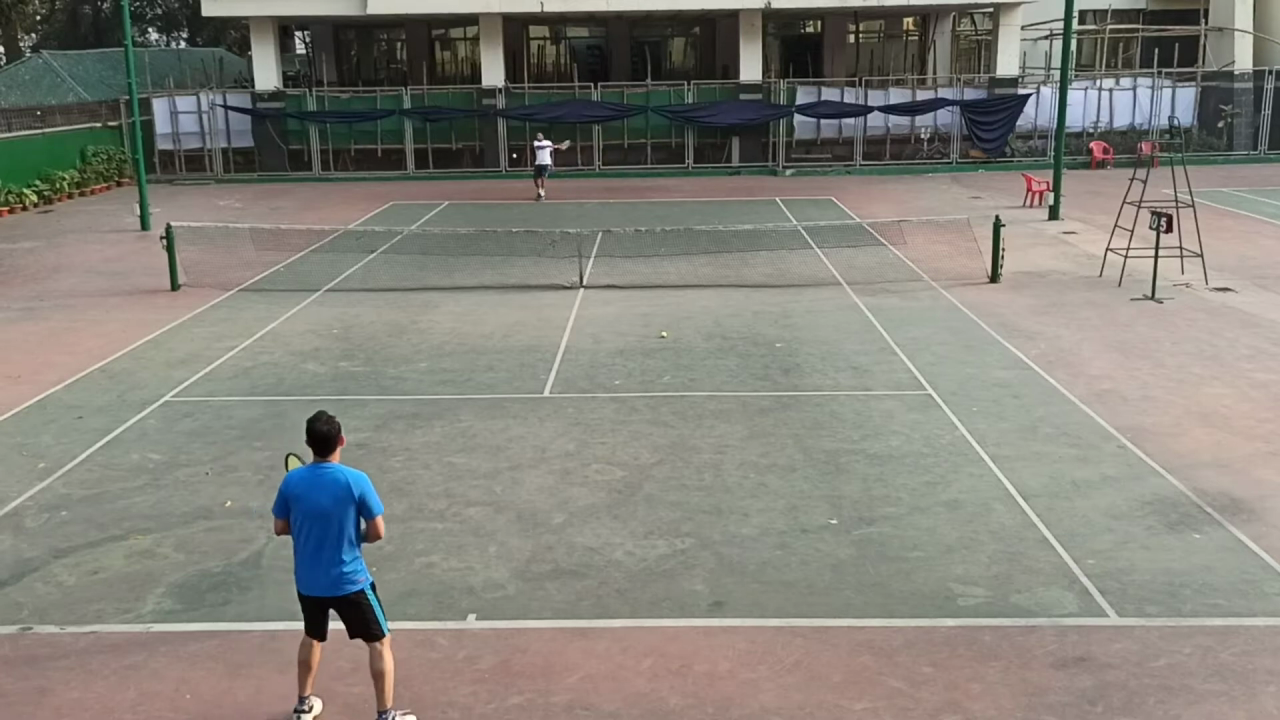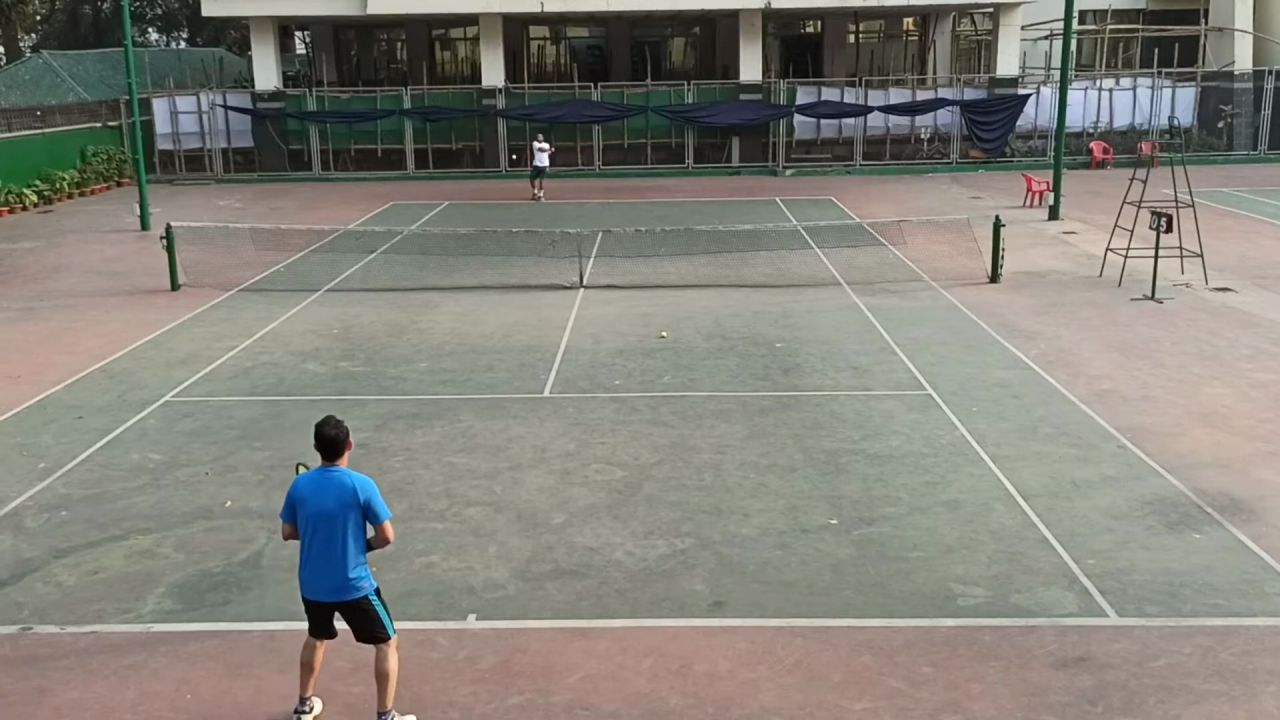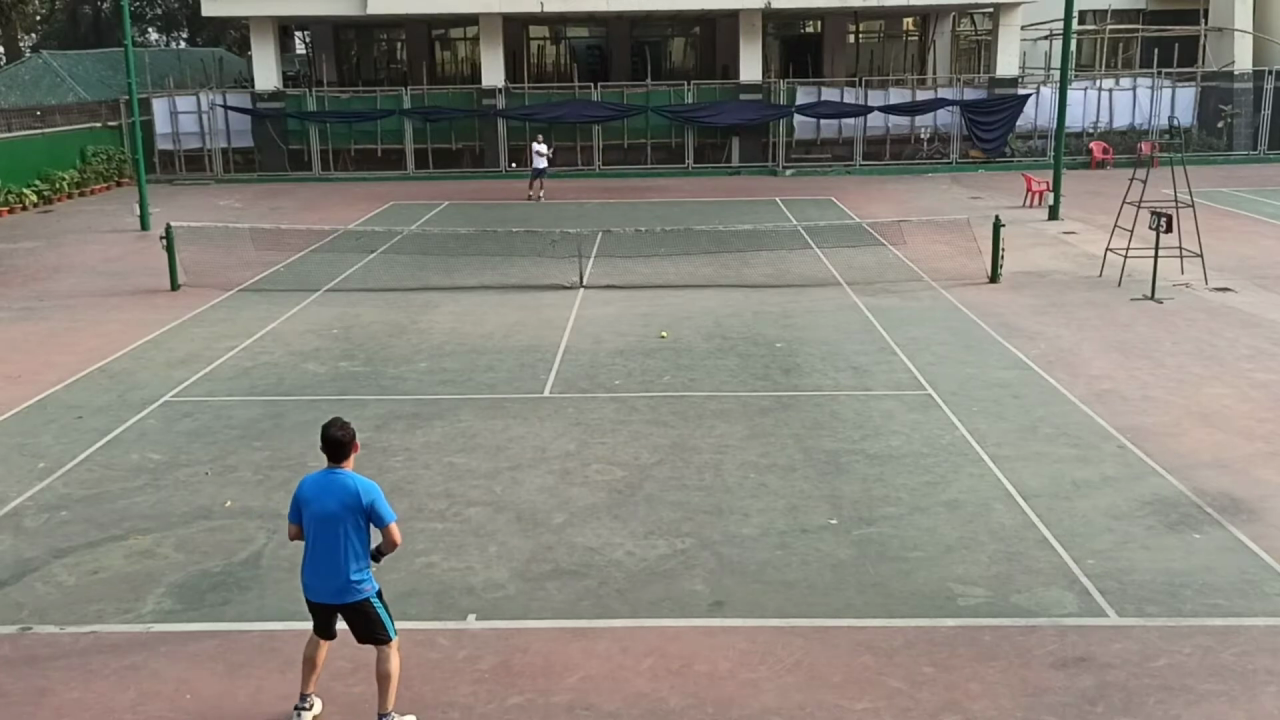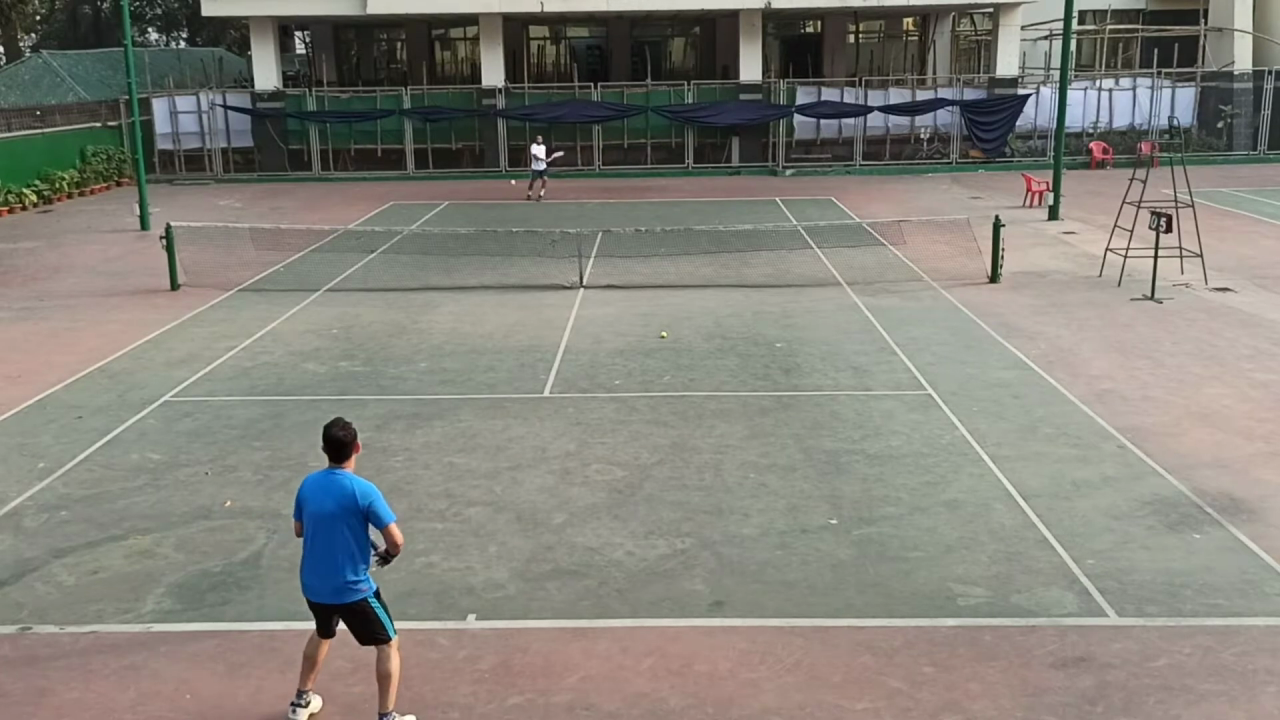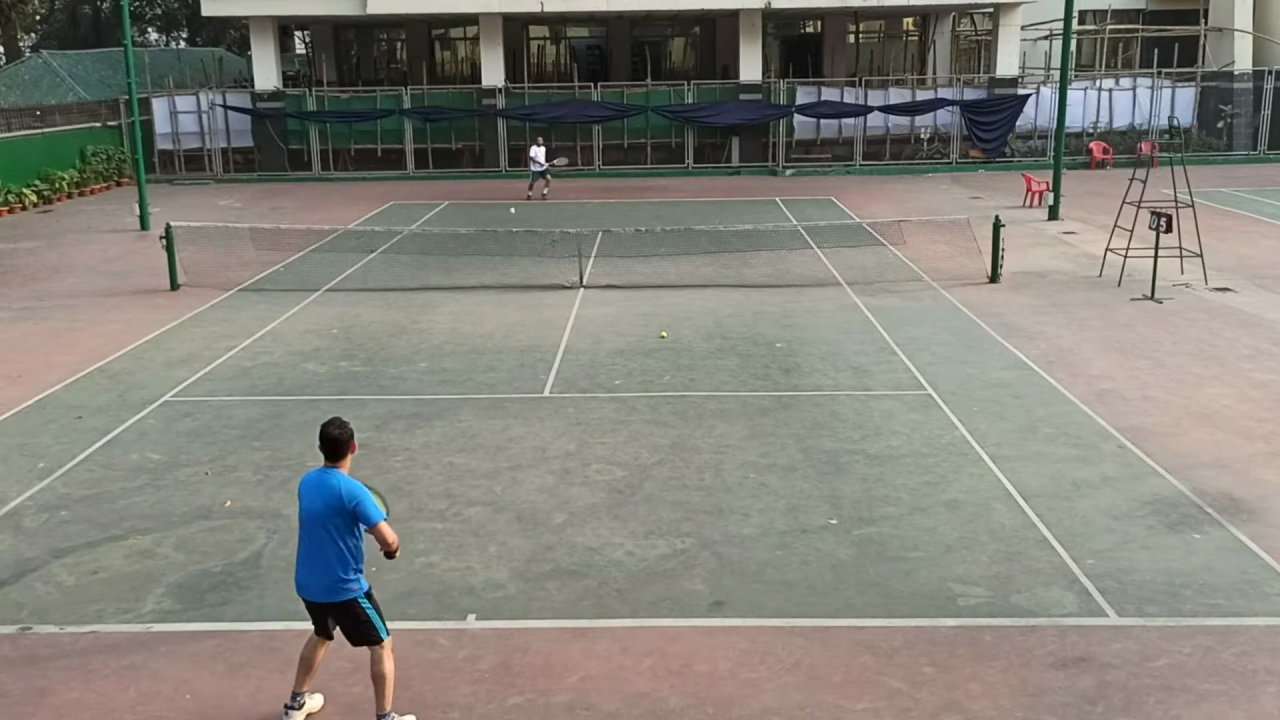
dt=0.1s
person 1, frame 1
left shoulder: (292, 480)
right shoulder: (356, 481)
left elbow: (280, 528)
right elbow: (377, 532)
left hip: (308, 582)
right hip: (349, 581)
left knee: (312, 637)
right knee: (380, 643)
person 1, frame 2
left shoulder: (300, 485)
right shoulder: (362, 486)
left elbow: (288, 532)
right elbow: (386, 537)
left hip: (312, 585)
right hip: (354, 586)
left knee: (316, 637)
right knee: (387, 644)
person 1, frame 3
left shoulder: (306, 485)
right shoulder: (366, 489)
left elbow: (294, 533)
right elbow: (394, 539)
right wrist: (378, 552)
left hip: (314, 587)
right hip: (355, 588)
left knee: (320, 635)
right knee: (388, 645)
person 1, frame 4
left shoulder: (309, 484)
right shoulder: (364, 491)
right elbow: (395, 540)
right wrist: (386, 555)
left hip: (313, 586)
right hip: (353, 588)
left knee: (322, 634)
right knee: (388, 645)
person 1, frame 5
left shoulder: (308, 481)
right shoulder: (354, 490)
right elbow: (387, 539)
right wrist: (393, 547)
left hip: (308, 585)
right hip: (344, 588)
left knee: (322, 635)
right knee: (381, 646)
